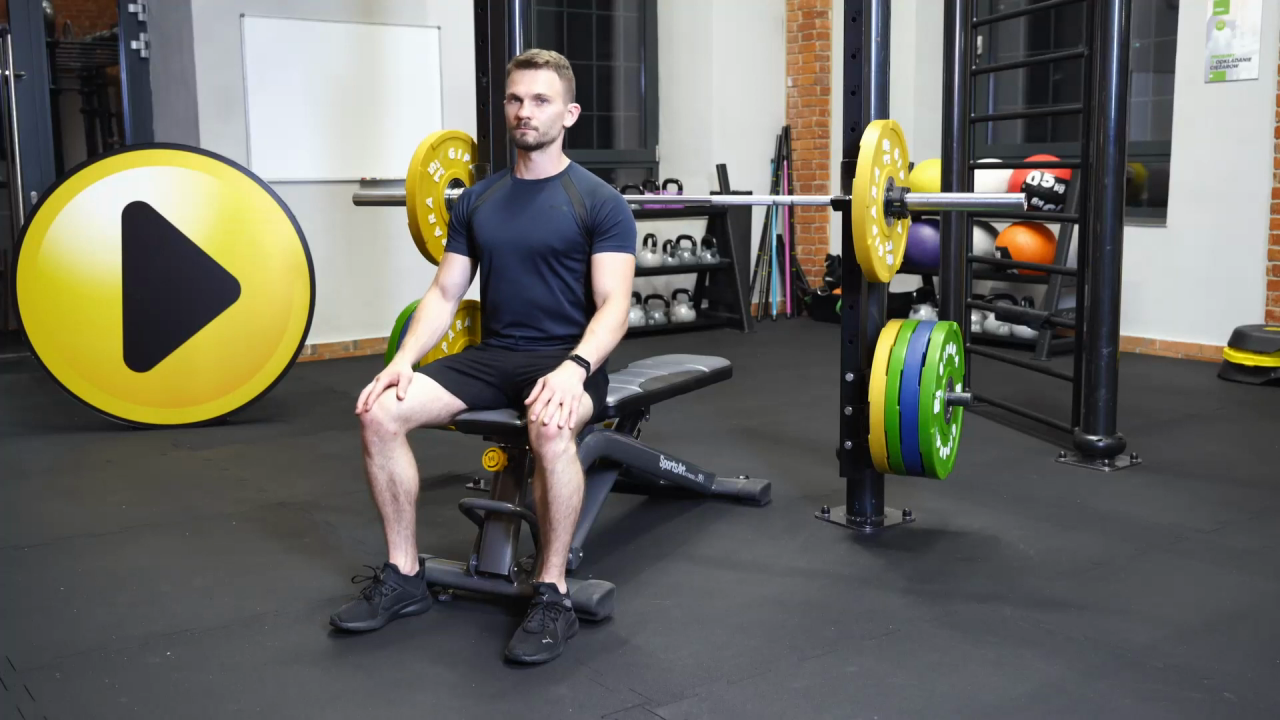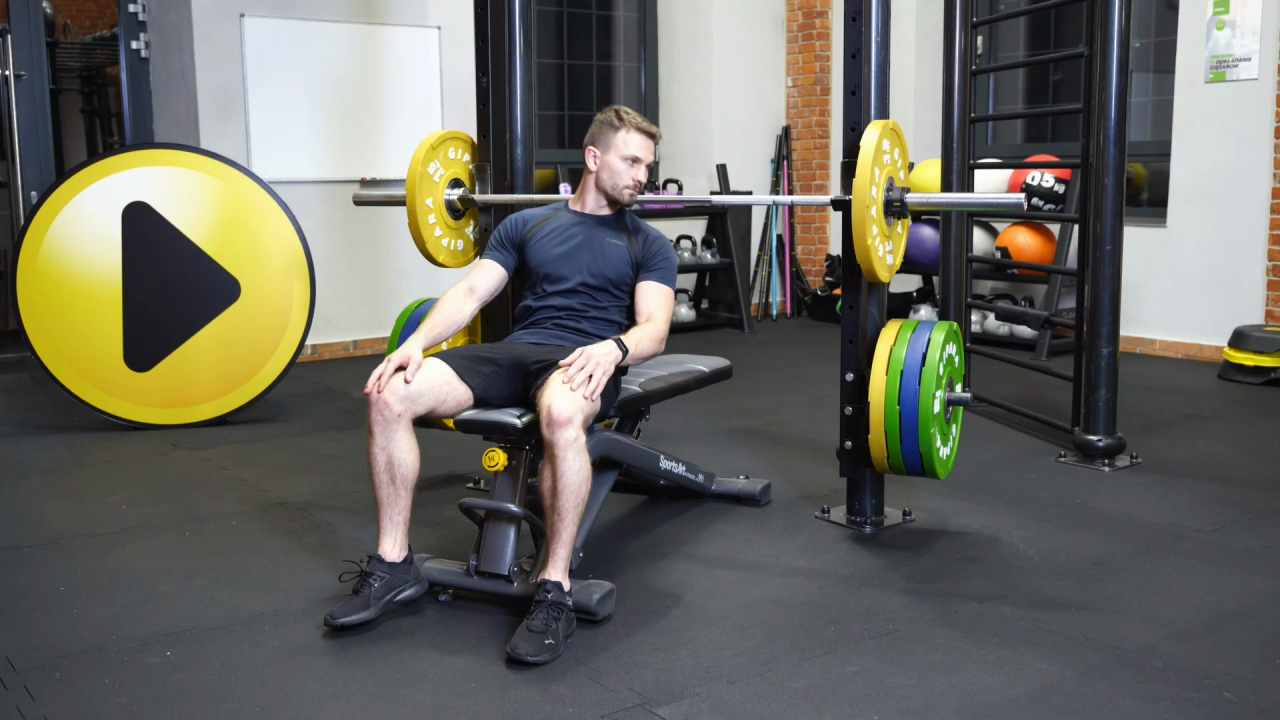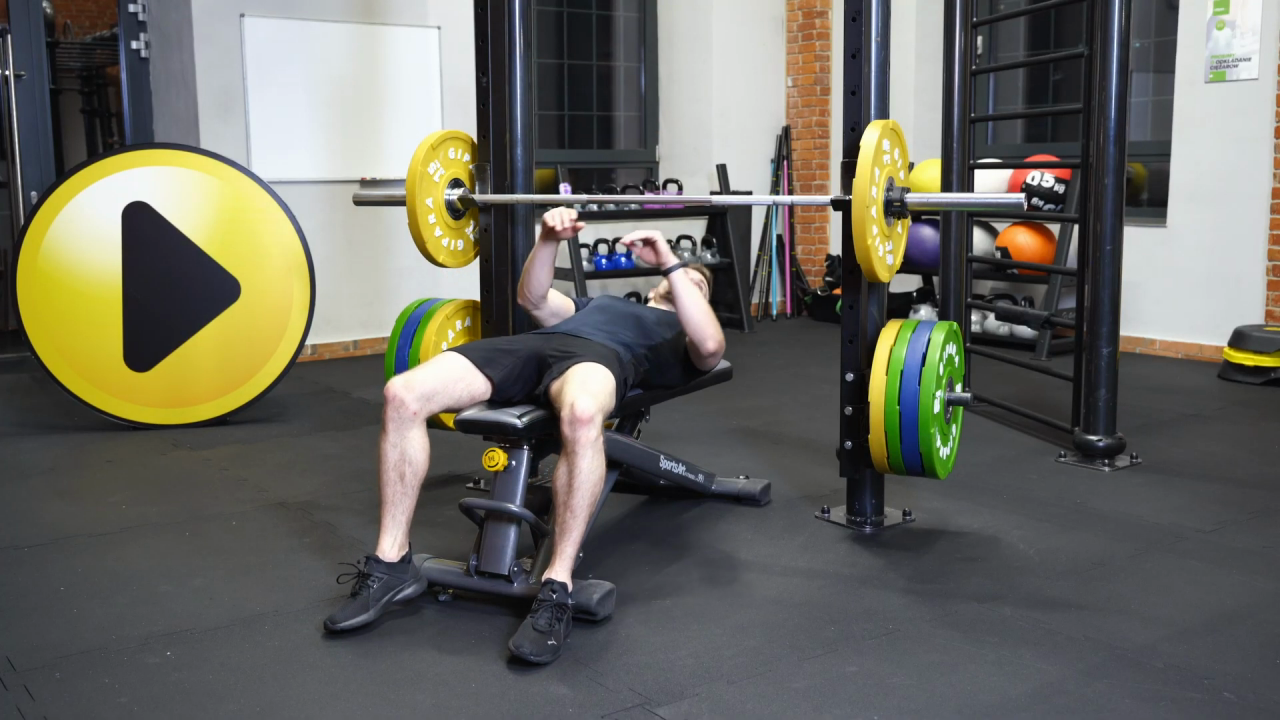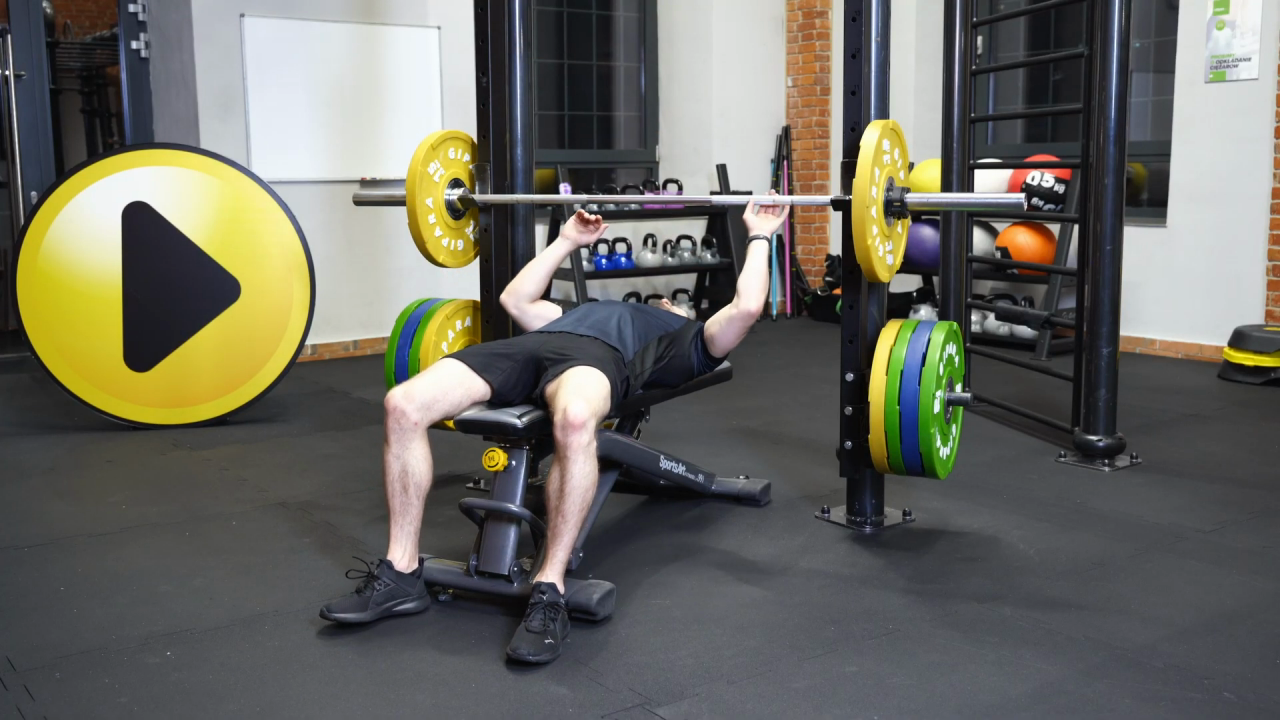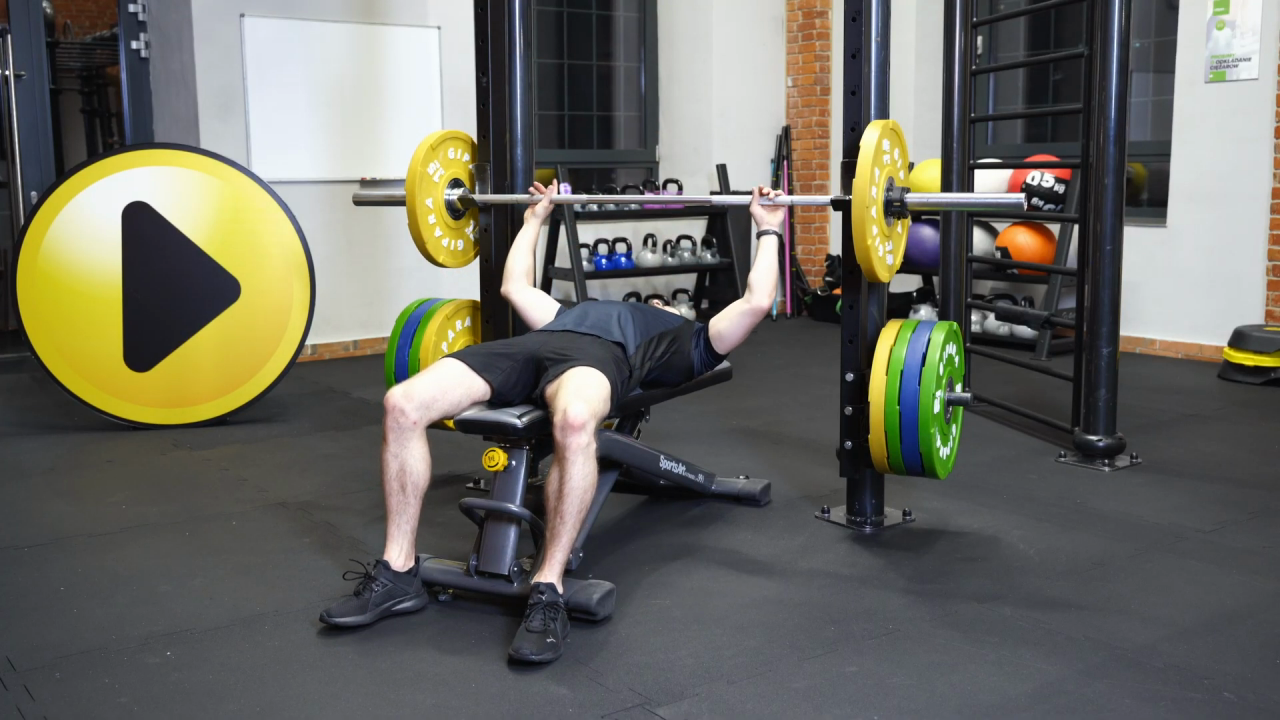
dt=1s
person 1, frame 1
left shoulder: (600, 202)
right shoulder: (477, 200)
left elbow: (614, 305)
right elbow: (446, 293)
left wrist: (575, 367)
right wrist: (404, 358)
left hip: (567, 360)
right hip: (492, 356)
left knee: (551, 430)
right knee: (380, 413)
left ankle: (552, 595)
right ankle: (403, 575)
person 1, frame 2
left shoulder: (648, 244)
right shoulder: (526, 224)
left elbow: (654, 328)
right elbow: (471, 291)
left wrist: (613, 347)
right wrist: (417, 342)
left hip: (582, 362)
right hip: (515, 350)
left knee: (561, 415)
right knee: (389, 397)
left ankle: (554, 592)
right ankle: (394, 563)
person 1, frame 3
left shoulder: (688, 336)
right shoulder: (595, 303)
left elbow: (710, 346)
right elbow: (534, 299)
left wrist: (672, 265)
right wrist: (549, 240)
left hip: (600, 355)
right hip: (535, 346)
left knee: (581, 416)
right knee: (403, 395)
left ankle: (557, 590)
right ankle: (392, 564)
person 1, frame 4
left shoulder: (689, 342)
right shoulder: (591, 309)
left elbow: (746, 308)
right elbow: (516, 301)
left wrist: (759, 236)
right wrist: (566, 241)
left hip: (597, 355)
right hip: (533, 345)
left knee: (574, 422)
right knee: (403, 406)
left ankle: (549, 591)
right ankle: (401, 573)
person 1, frame 5
left shoulder: (687, 343)
right shoulder: (586, 309)
left elbow: (756, 302)
right elbow: (516, 288)
left wrist: (768, 230)
right wrist: (535, 220)
left hip: (598, 353)
right hip: (533, 346)
left knee: (573, 424)
right knee: (402, 406)
left ankle: (548, 592)
right ankle: (398, 573)
